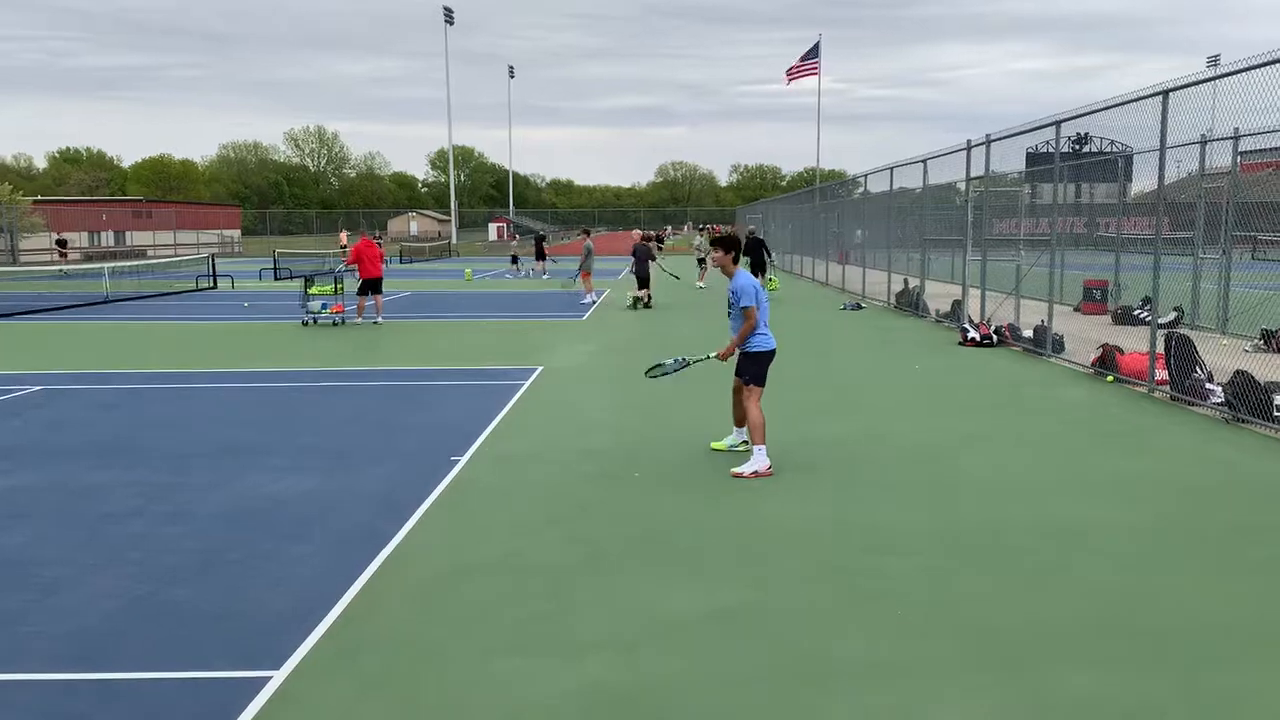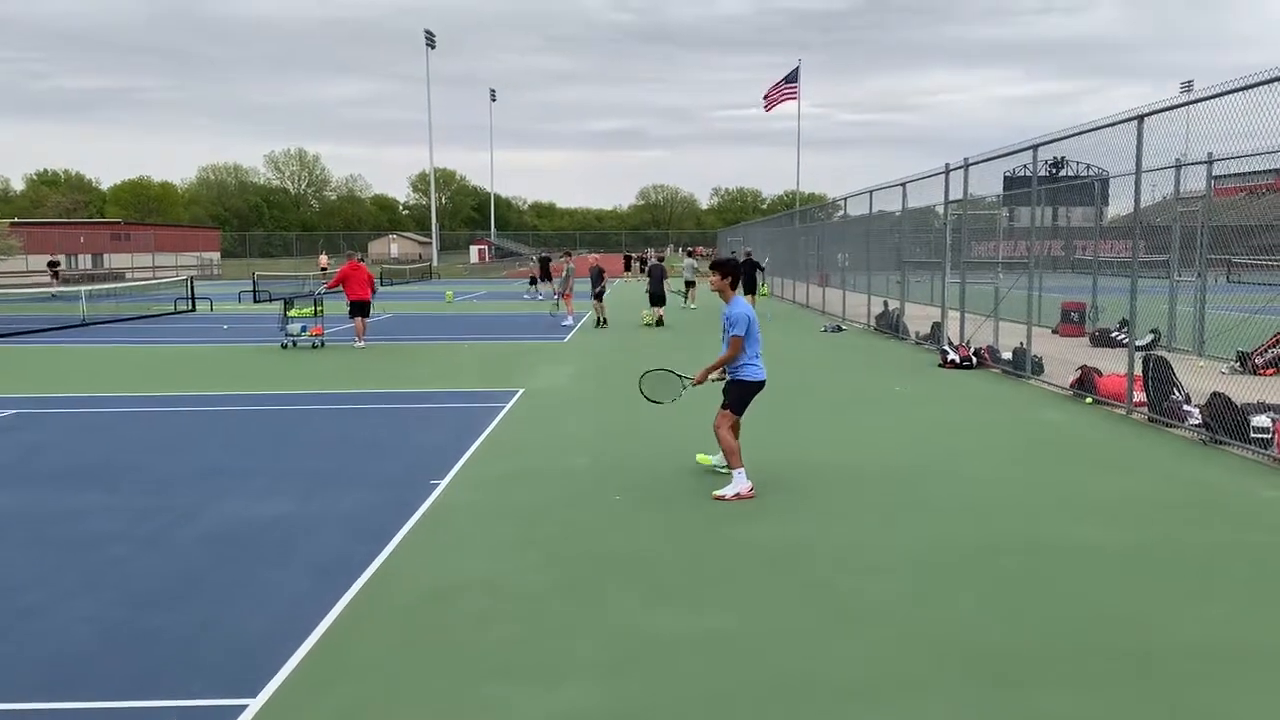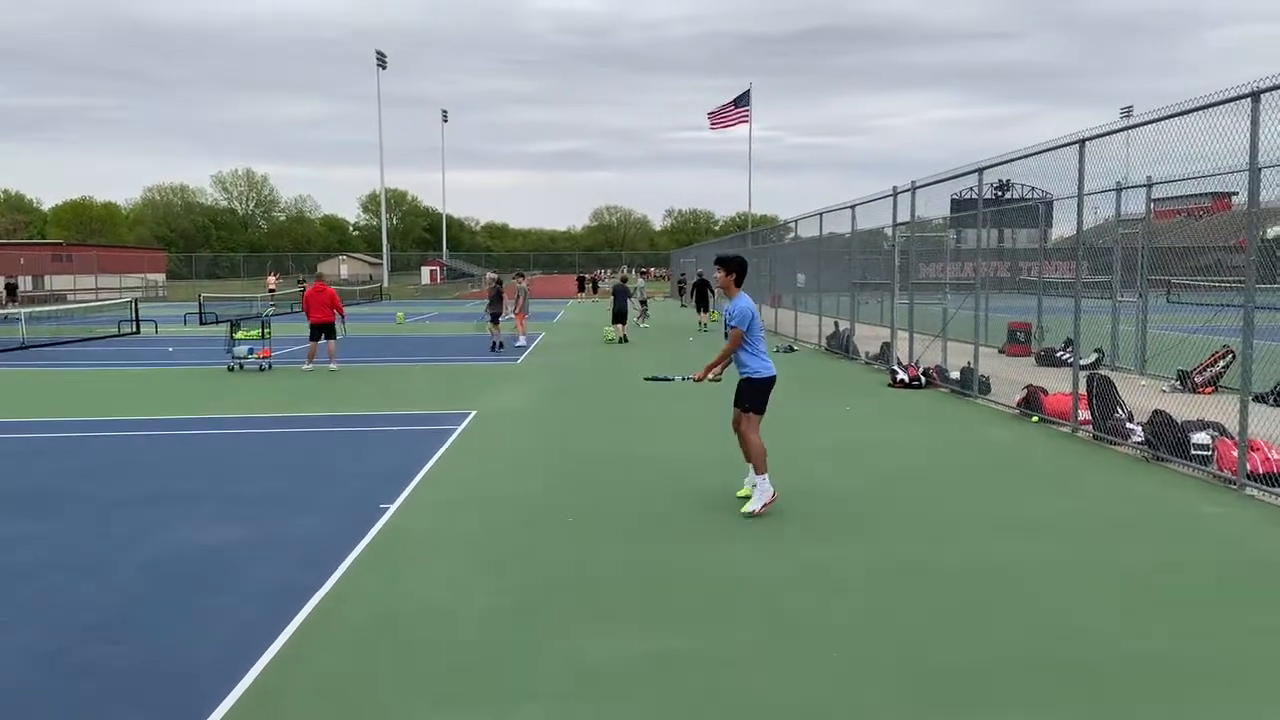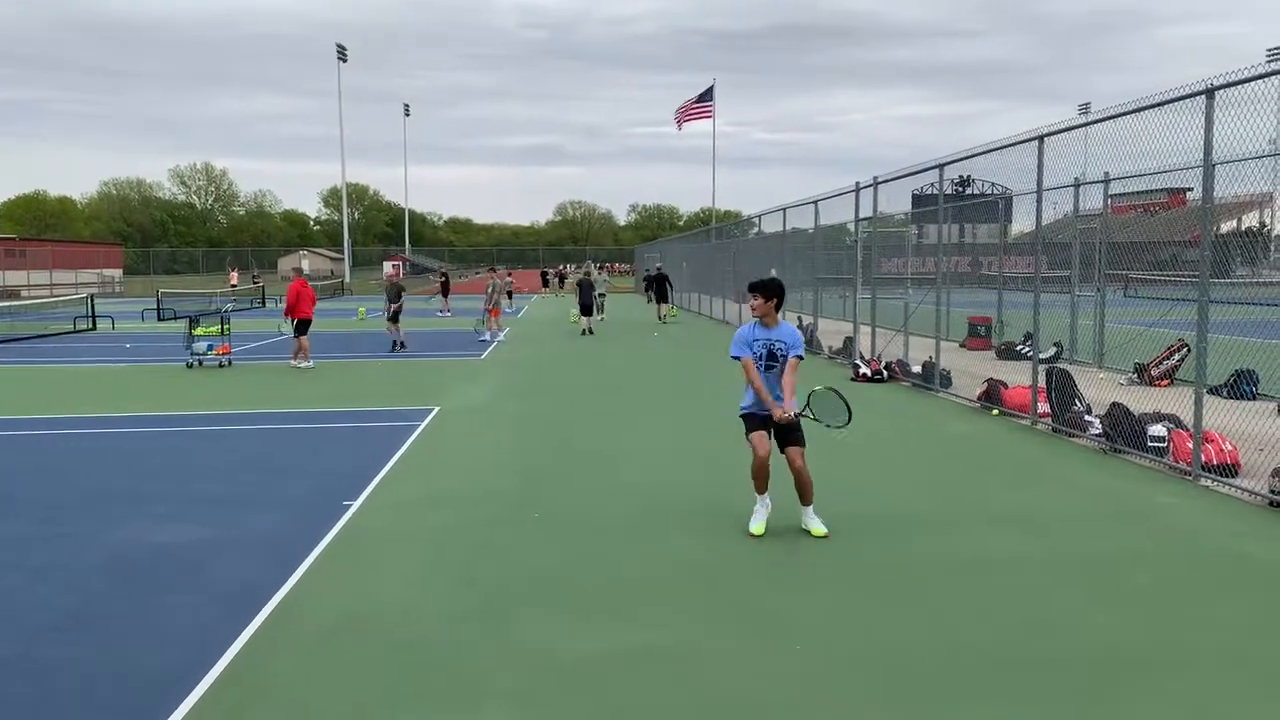
dt=1s
person 1, frame 1
left shoulder: (743, 283)
right shoulder: (735, 281)
left elbow: (751, 322)
left wrist: (731, 347)
right wrist: (733, 345)
left hip: (758, 348)
right hip: (750, 347)
left knee: (750, 401)
right knee: (738, 390)
left ankle: (761, 460)
right ankle: (740, 437)
person 1, frame 2
left shoulder: (739, 311)
right shoulder: (729, 307)
left elbow: (733, 352)
left wrist: (706, 372)
right wrist: (722, 369)
left hip: (747, 376)
right hip: (739, 374)
left knee: (721, 424)
right knee: (729, 418)
left ankle: (742, 483)
right ankle: (724, 459)
person 1, frame 3
left shoulder: (742, 306)
right shoulder: (731, 305)
left elbow: (732, 345)
left wrist: (707, 369)
right wrist: (720, 368)
left hip: (758, 375)
right hip: (748, 374)
left knee: (749, 429)
right knee: (738, 425)
left ankle: (764, 488)
right ankle: (755, 478)
person 1, frame 4
left shoulder: (793, 335)
right shoulder: (743, 335)
left elbow: (790, 374)
right elbow: (753, 375)
left wrist: (788, 404)
right wrist: (771, 406)
left hip: (786, 409)
right hip: (755, 408)
left knee: (798, 465)
right knee: (762, 454)
left ankle: (808, 515)
right ankle: (762, 504)
